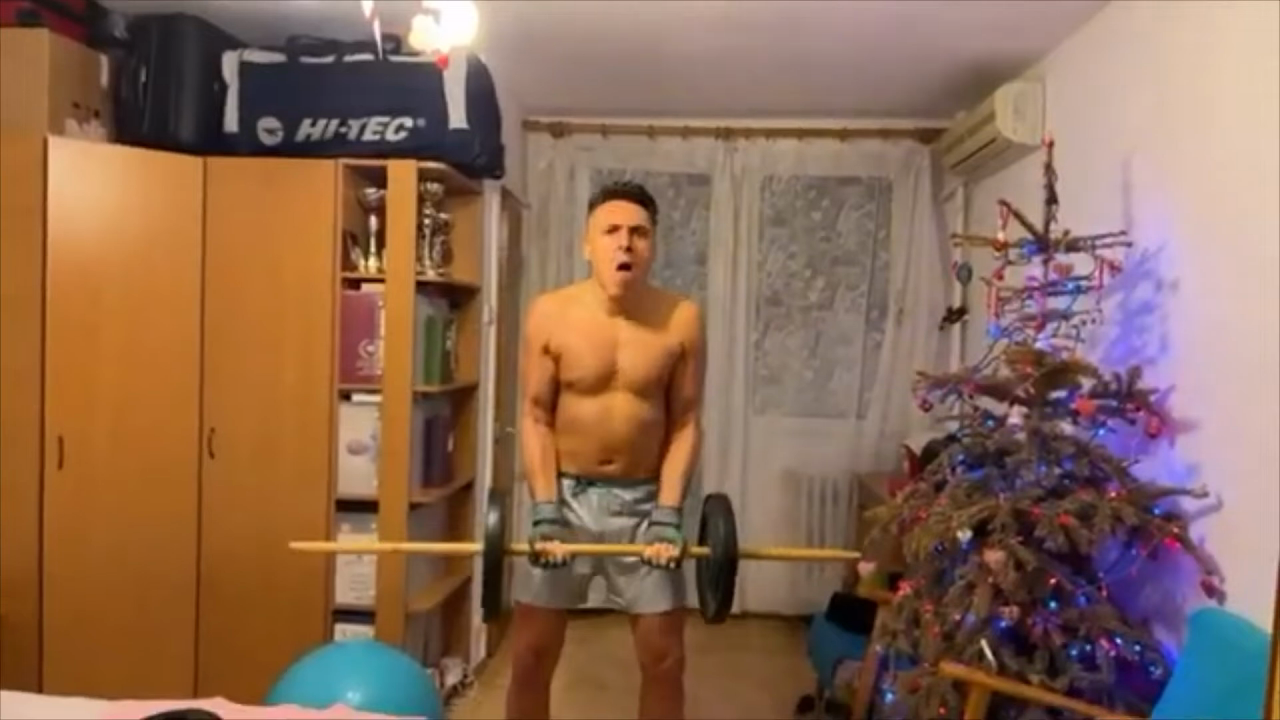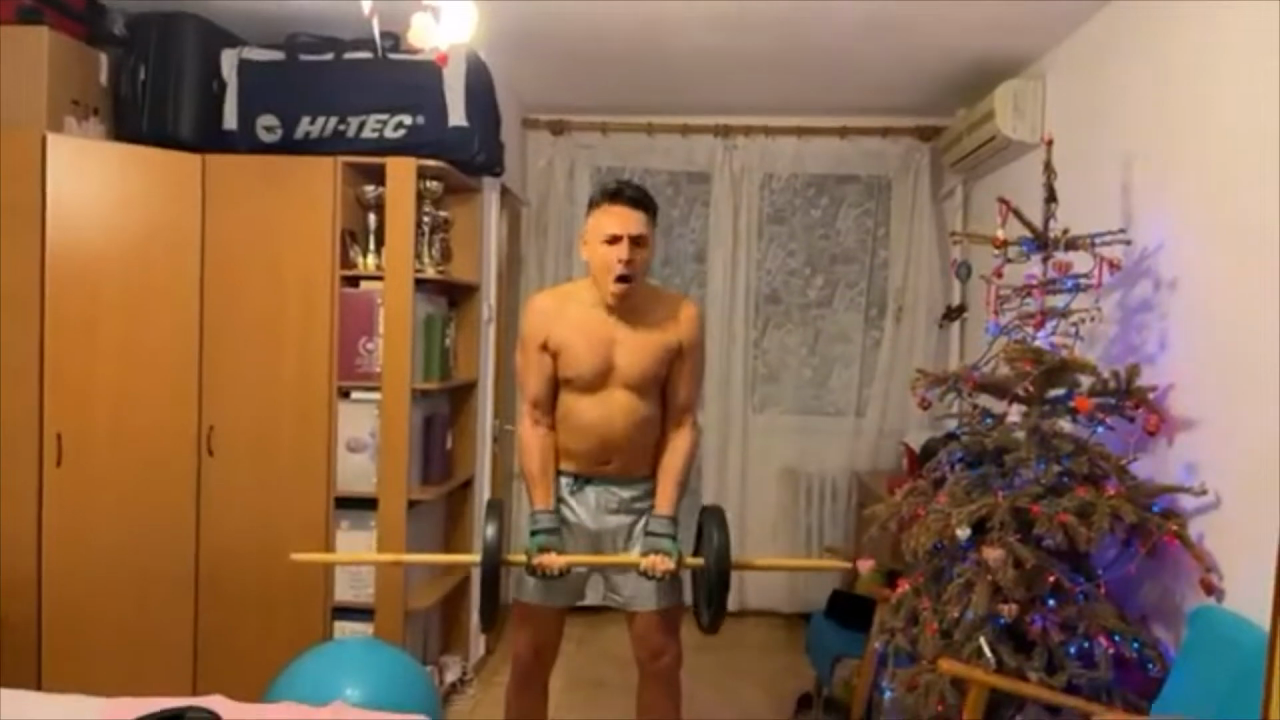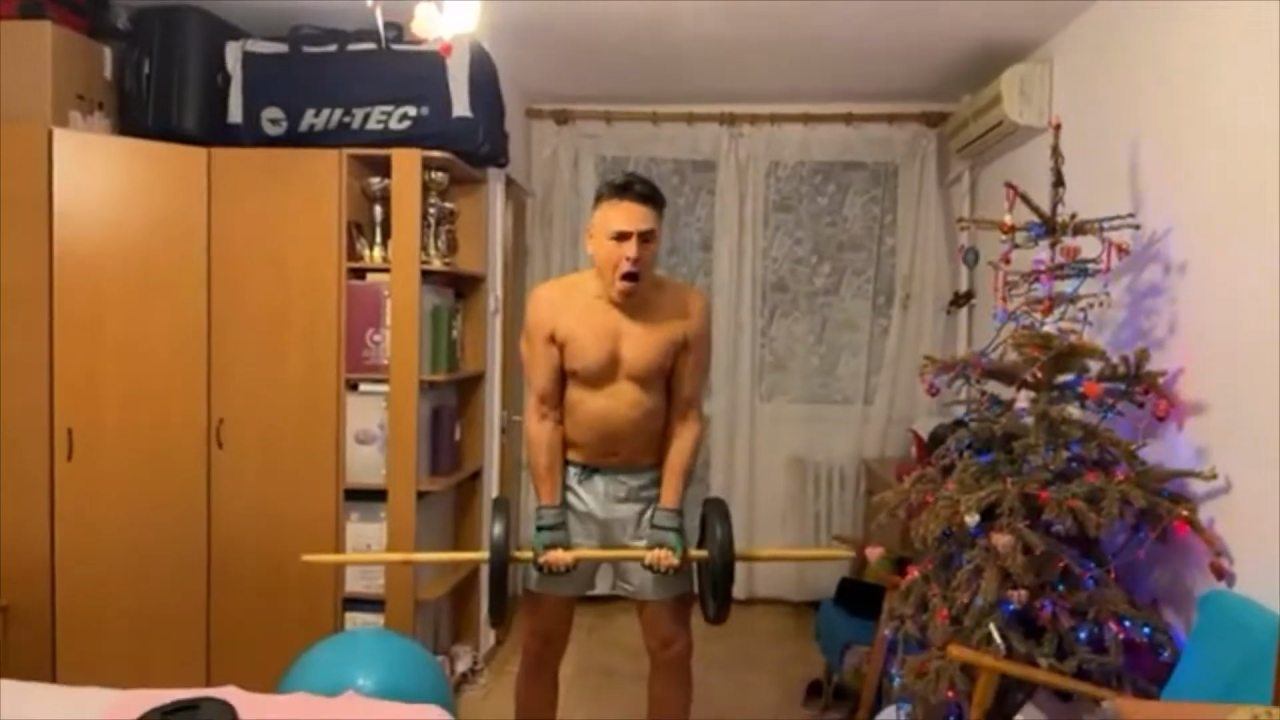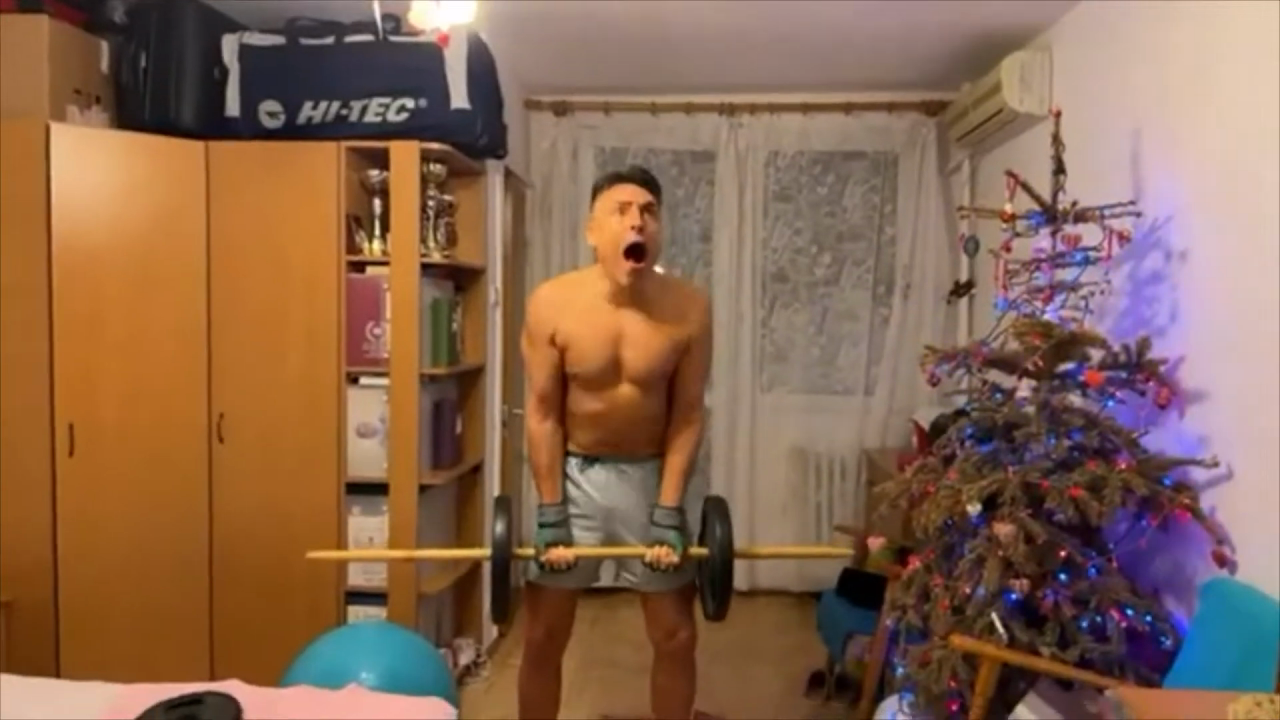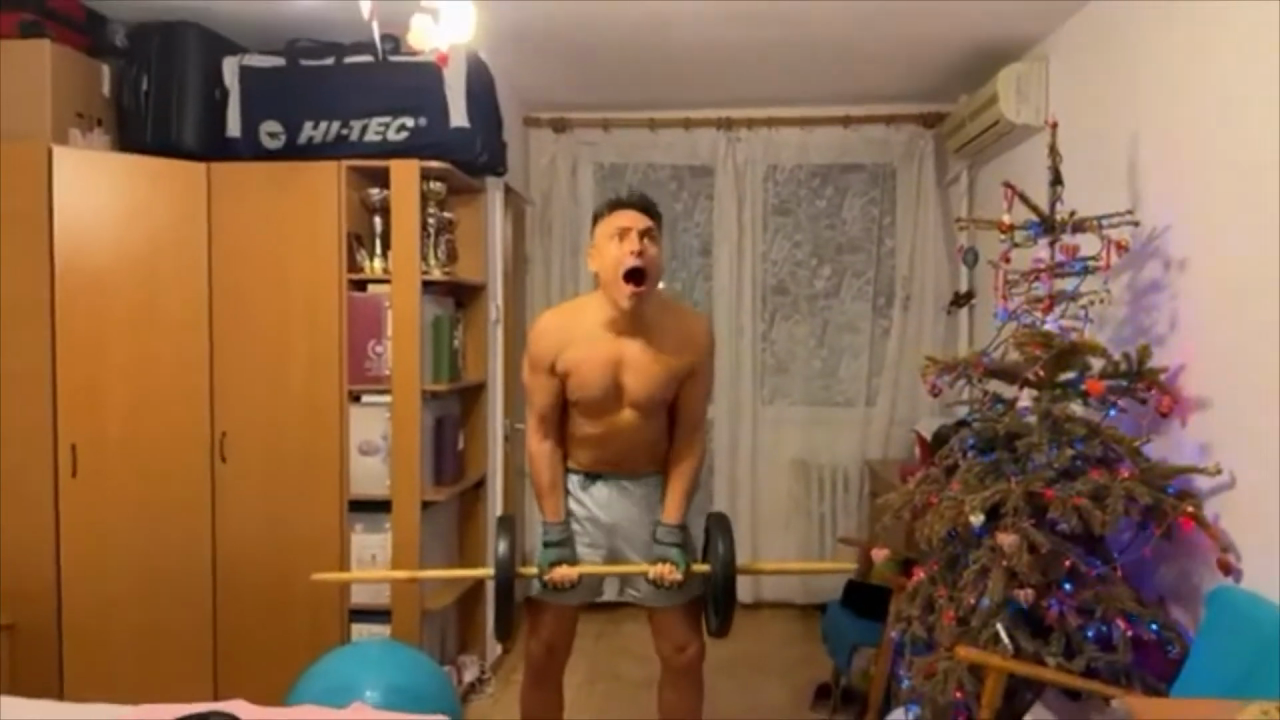
dt=0.2s
person 1, frame 1
left shoulder: (682, 320)
right shoulder: (549, 314)
left elbow: (685, 422)
right elbow: (536, 418)
left wrist: (670, 513)
right wrist: (545, 511)
left hip: (643, 501)
right hip: (567, 495)
left knee: (664, 659)
right knee: (531, 656)
person 1, frame 2
left shoulder: (681, 318)
right shoulder: (546, 312)
left elbow: (681, 425)
right elbow: (535, 421)
left wrist: (664, 522)
right wrist: (543, 521)
left hip: (640, 499)
right hip: (565, 493)
left knee: (661, 656)
right knee: (529, 655)
person 1, frame 3
left shoulder: (688, 309)
right shoulder: (550, 303)
left elbow: (686, 417)
right elbow: (542, 414)
left wrist: (669, 516)
right wrist: (549, 517)
left hip: (647, 488)
right hip: (573, 484)
left knee: (671, 645)
right knee: (539, 643)
person 1, frame 4
left shoulder: (689, 307)
right shoulder: (552, 303)
left elbow: (687, 416)
right elbow: (542, 414)
left wrist: (669, 513)
right wrist: (550, 517)
left hip: (648, 476)
right hip: (574, 474)
left knee: (676, 637)
right knee: (542, 637)
person 1, frame 5
left shoulder: (692, 334)
right shoulder: (554, 331)
left elbow: (689, 437)
right elbow: (543, 436)
left wrist: (671, 533)
right wrist: (554, 537)
left hip: (650, 493)
right hip: (576, 491)
left knee: (684, 652)
right knee: (542, 653)
